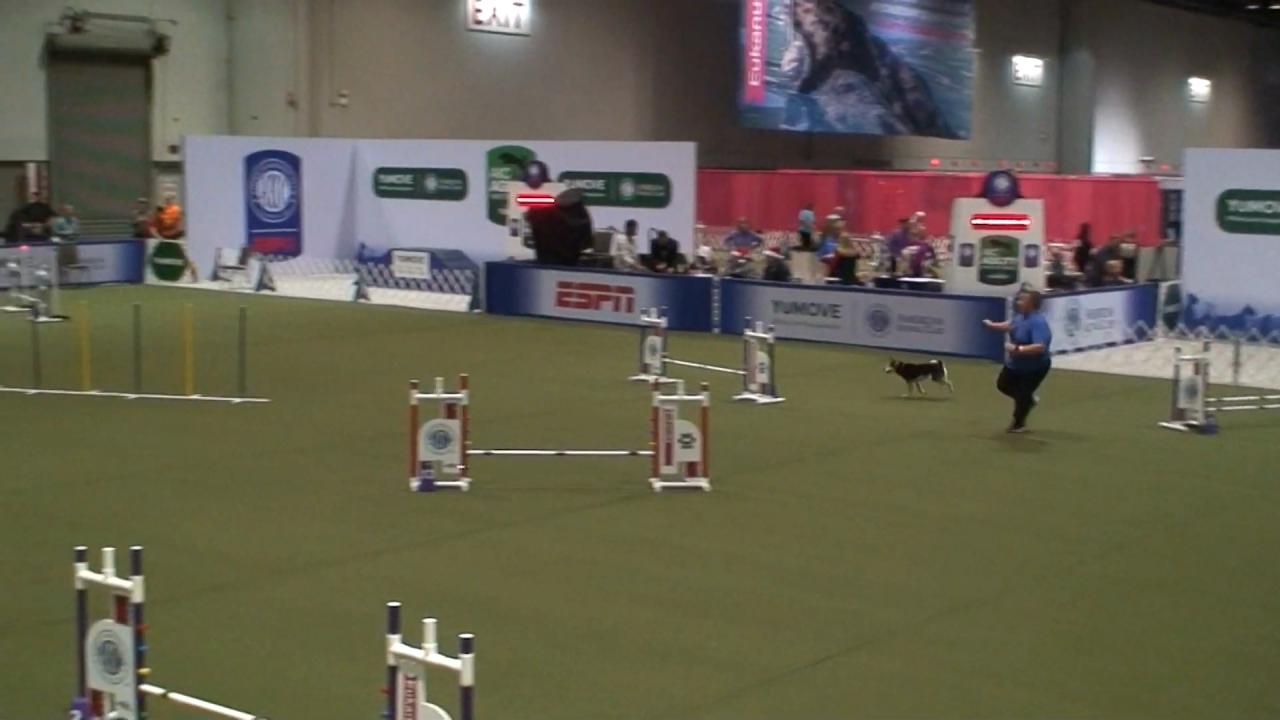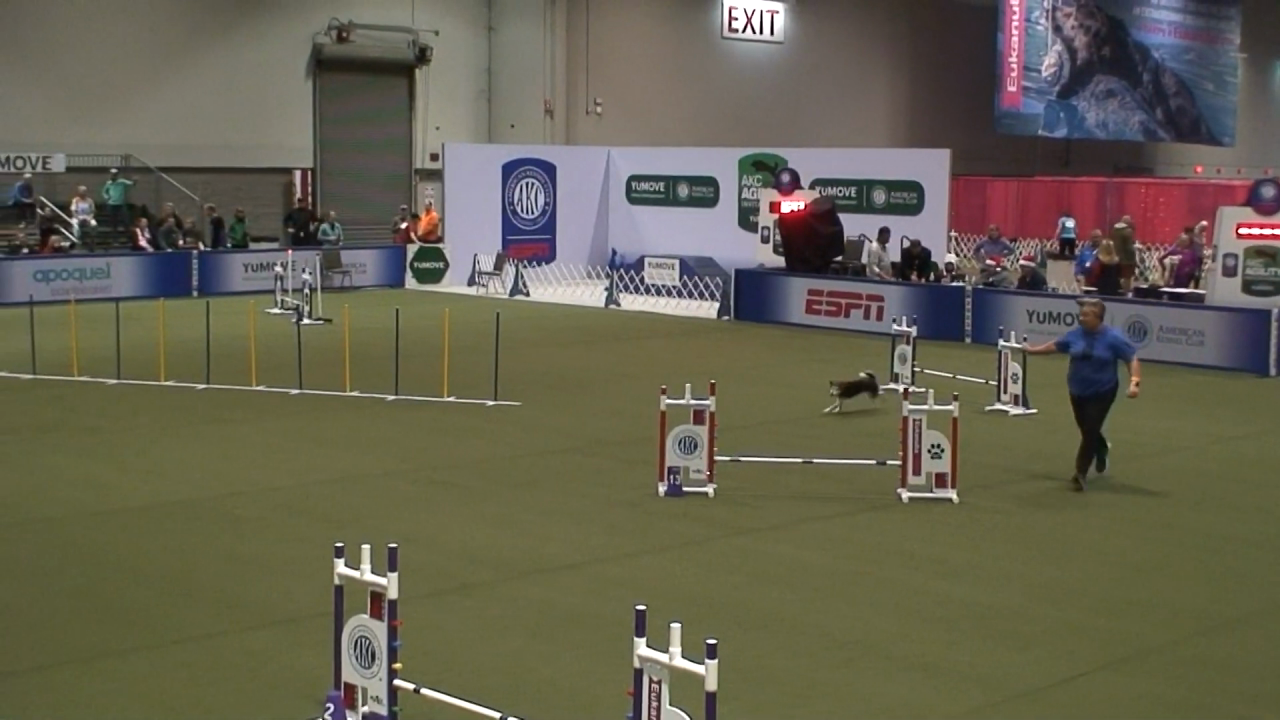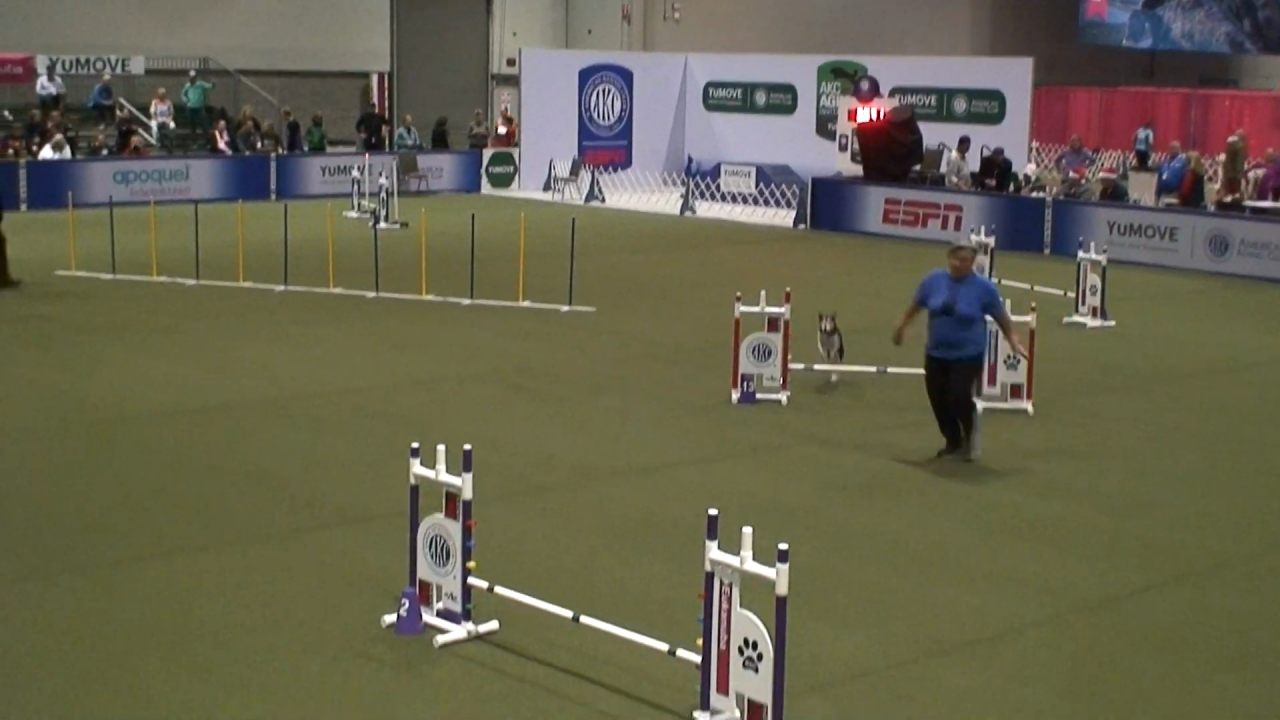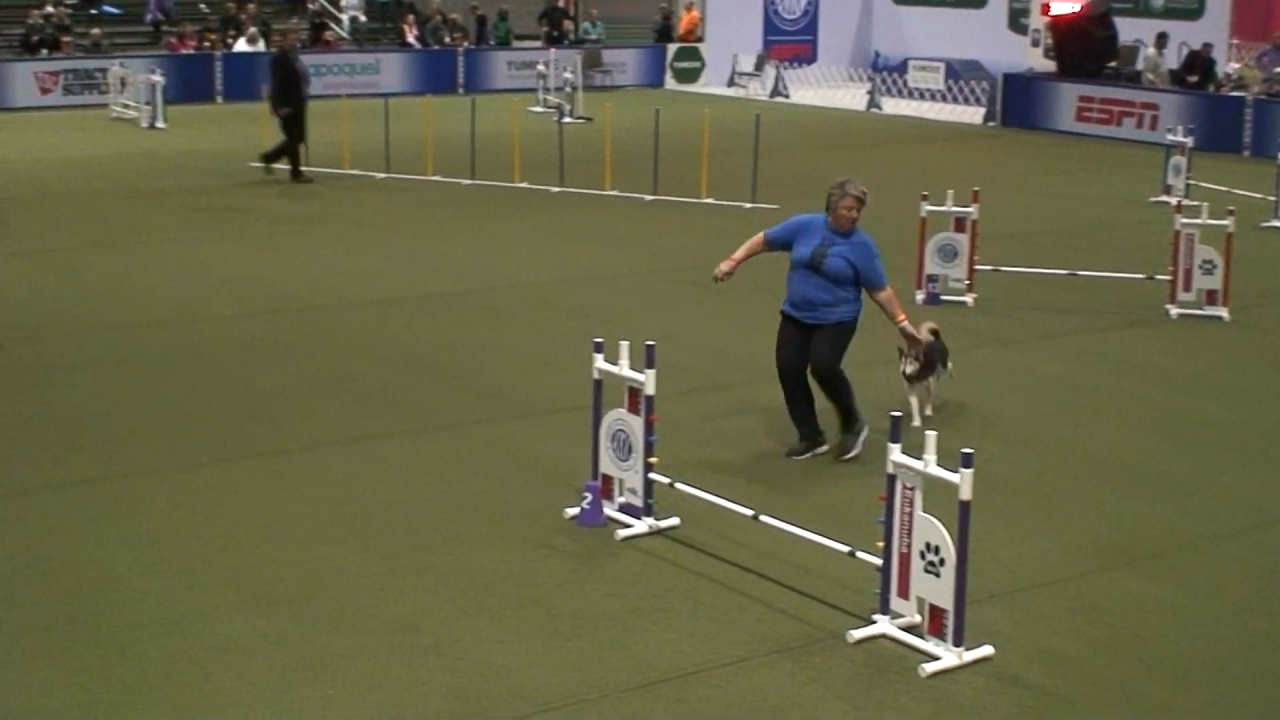
dt=1s
person 1, frame 1
left shoulder: (1037, 323)
right shoulder: (1022, 316)
left elbow: (1039, 347)
right elbow: (1012, 325)
left wrist: (1017, 349)
right wrist: (993, 326)
left hip: (1035, 367)
left knee: (1023, 395)
right knee: (1002, 385)
left ankle: (1019, 423)
right ankle: (1029, 400)
person 1, frame 2
left shoulder: (1113, 337)
right shoulder: (1075, 333)
left elbow: (1132, 359)
right elbow: (1056, 346)
left wrist: (1134, 382)
right wrist: (1034, 350)
left hip: (1102, 392)
right hip: (1078, 391)
left knee: (1090, 428)
right knee: (1086, 428)
left ankle: (1081, 473)
right ankle: (1102, 448)
person 1, frame 3
left shoulder: (983, 287)
right shoulder: (934, 280)
left elbow: (1000, 315)
right elbow: (916, 304)
left wrist: (1014, 340)
right wrist: (901, 326)
left hip: (968, 355)
right hip: (937, 353)
left knee: (959, 397)
right knee: (939, 399)
left ankle: (967, 437)
right ankle: (953, 442)
person 1, frame 4
left shoulder: (862, 246)
right shoulder: (804, 225)
left elbow: (880, 290)
right elbow: (764, 239)
left wrist: (902, 323)
right wrist: (733, 261)
left hip: (836, 320)
right hip: (795, 316)
left knee: (824, 368)
right knee: (788, 370)
left ankle: (852, 425)
right ankle: (811, 437)
